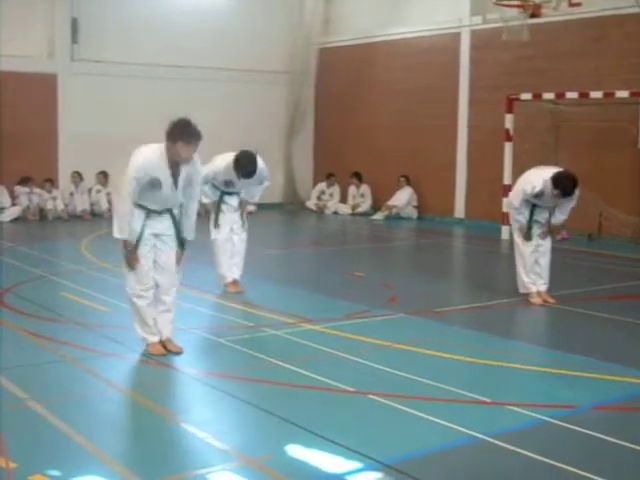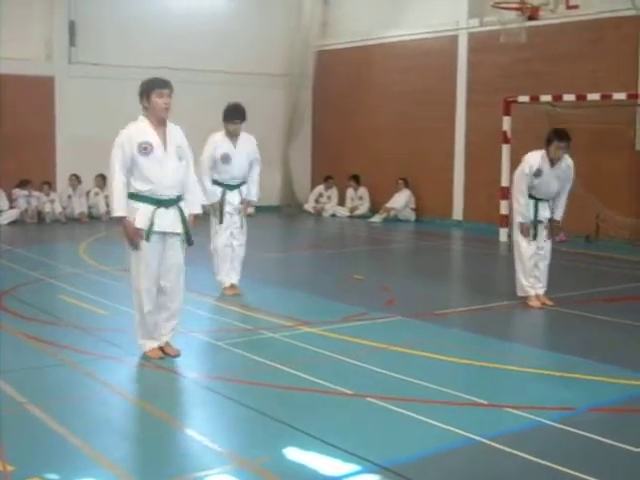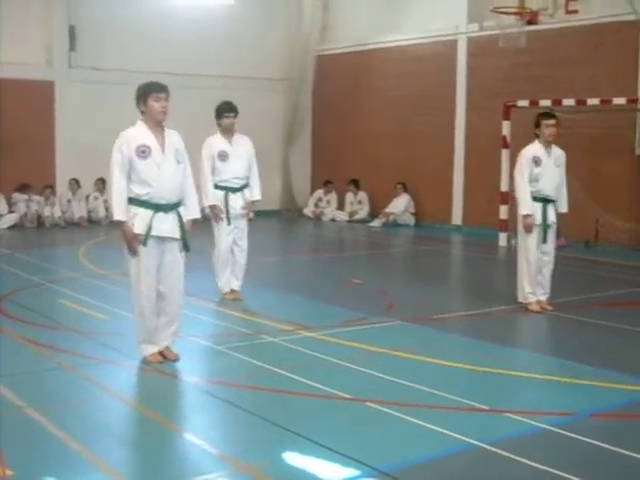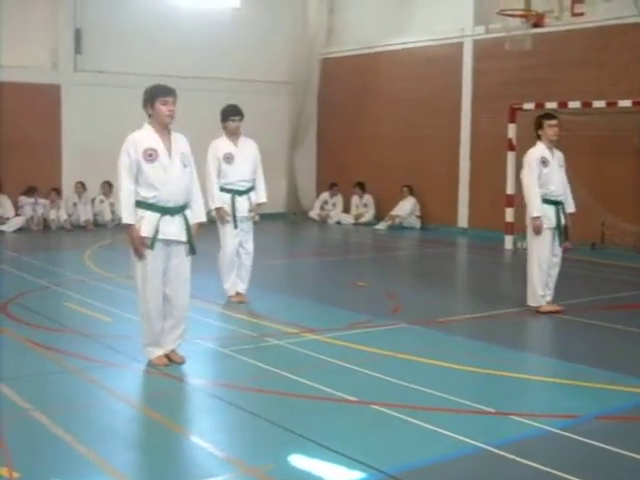
dt=0.4s
person 1, frame 1
left shoulder: (193, 165)
right shoulder: (144, 160)
left elbow: (190, 204)
right elbow: (123, 201)
left wrist: (184, 241)
right wrist: (127, 242)
left hip: (167, 221)
right hip: (139, 220)
left knee: (169, 280)
right knee: (141, 282)
left ankle: (165, 333)
right ankle: (151, 336)
person 1, frame 2
left shoulder: (177, 133)
right shoulder: (130, 134)
left elbow: (189, 174)
right elbow: (118, 176)
left wrist: (192, 213)
right wrist: (124, 219)
left hip: (174, 215)
right hip: (144, 216)
left knee: (173, 282)
right knee: (146, 283)
left ankle: (165, 337)
right ankle: (149, 341)
person 1, frame 3
left shoulder: (175, 138)
right shoulder: (128, 138)
left elbow: (186, 179)
right elbow: (119, 182)
left wrist: (189, 218)
right wrist: (124, 224)
left hip: (173, 220)
right hip: (144, 221)
left knee: (173, 287)
right knee: (146, 288)
left ankle: (165, 341)
right ankle: (149, 345)
person 1, frame 4
left shoulder: (182, 142)
right shoulder: (135, 141)
left elbow: (192, 183)
right elbow: (126, 185)
left wrist: (195, 221)
right wrist: (132, 227)
left hip: (179, 223)
right hip: (150, 224)
left knee: (179, 290)
right knee: (152, 291)
left ankle: (171, 344)
right ankle: (155, 348)
person 2, frame 1
left shoulder: (260, 166)
right shoulder: (219, 165)
left elbow: (264, 182)
right elbow: (200, 180)
left wrist: (248, 199)
right wrist: (212, 201)
left hip: (239, 199)
right hip: (219, 197)
left knee: (239, 235)
right knee: (221, 236)
left ankle: (235, 277)
right ankle: (228, 279)
person 2, frame 2
left shoulder: (250, 141)
right shoulder: (214, 141)
left elbow: (255, 170)
right elbow: (204, 172)
left wrist: (250, 198)
right wrist: (212, 200)
left hip: (239, 195)
right hip: (219, 195)
left knee: (238, 240)
right knee: (221, 240)
left ankle: (234, 280)
right ankle: (226, 282)
person 2, frame 3
left shoulder: (246, 142)
right shoulder: (211, 143)
left elbow: (253, 171)
right elbow: (206, 175)
left wrist: (253, 199)
right wrist: (211, 203)
left hip: (242, 198)
right hip: (221, 198)
left knee: (241, 245)
right knee: (224, 245)
left ankle: (235, 286)
right ankle: (226, 287)
person 2, frame 4
left shoulder: (251, 145)
right shoulder: (216, 146)
left elbow: (258, 174)
right elbow: (212, 178)
left wrist: (258, 201)
right wrist: (217, 206)
left hip: (247, 201)
right hip: (227, 201)
left knee: (247, 248)
right knee: (229, 248)
left ankle: (241, 288)
right ankle: (231, 290)
person 3, frame 1
left shoulder: (571, 190)
right shoulder: (532, 183)
left elbow: (565, 206)
right elbow: (513, 203)
left wrist: (553, 224)
right wrist: (522, 226)
left hip: (544, 209)
right hip: (523, 207)
left knee: (543, 248)
right knee: (526, 248)
left ankle: (541, 289)
right ankle: (531, 290)
person 3, frame 2
left shoulder: (568, 165)
right shoulder: (530, 161)
left elbow: (563, 194)
right elbow: (519, 191)
left wrist: (556, 219)
right wrist: (523, 220)
left hip: (545, 208)
right hip: (526, 206)
left knee: (543, 251)
right knee: (526, 250)
left ankle: (540, 291)
right ankle: (529, 292)
person 3, frame 3
left shoulder: (560, 154)
right shoulder: (528, 153)
left elbow: (561, 184)
right elbow: (521, 184)
left wrist: (561, 211)
right wrist: (526, 214)
left hip: (550, 210)
right hip: (532, 209)
left knee: (547, 256)
right knee: (531, 255)
left ankle: (541, 297)
right ankle: (529, 298)
person 3, frame 4
left shoulder: (559, 156)
right shoulder: (534, 154)
left elbow: (564, 185)
right elbow: (530, 187)
left wrist: (568, 212)
right wrist: (535, 216)
left hip: (557, 211)
right hip: (542, 211)
left knee: (554, 258)
right knee: (540, 257)
left ankle: (547, 297)
right ankle: (539, 300)
